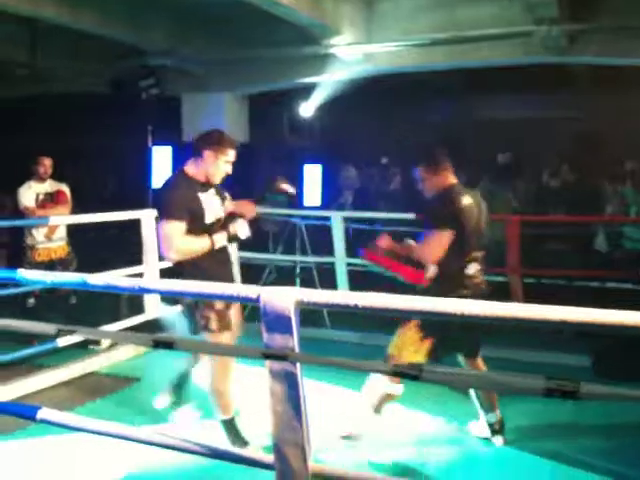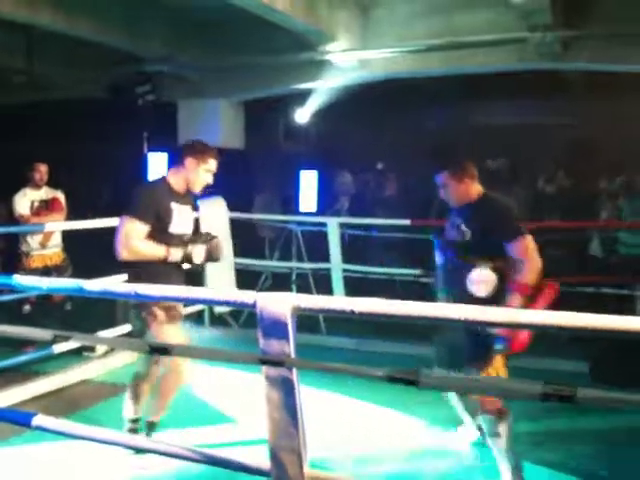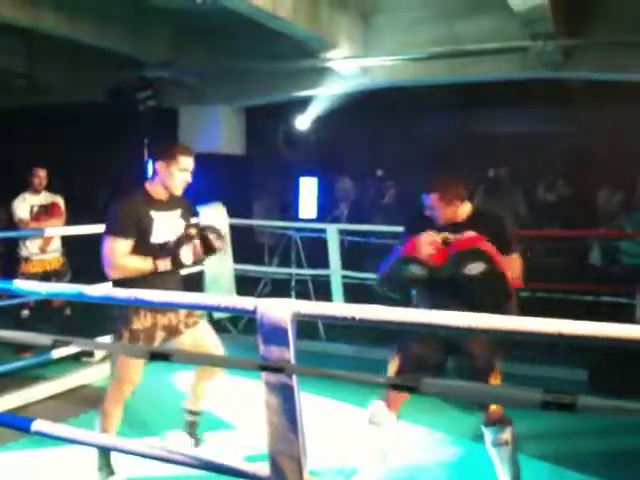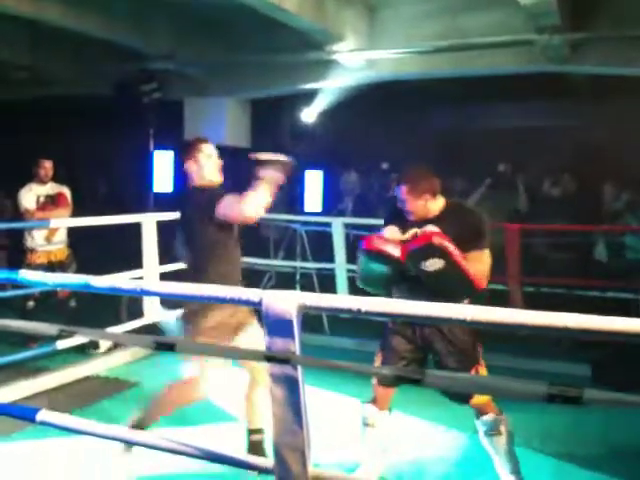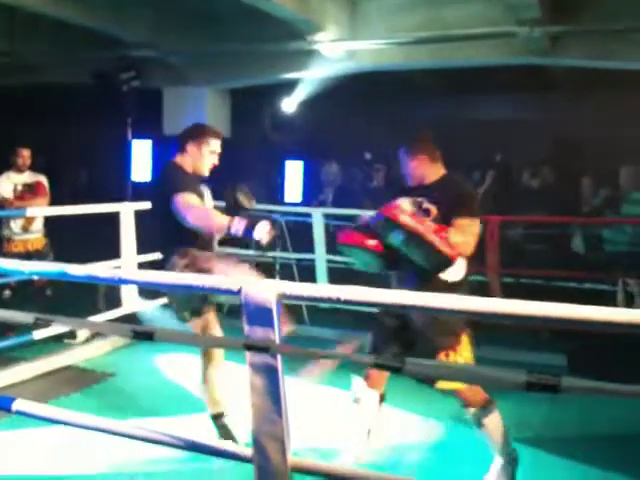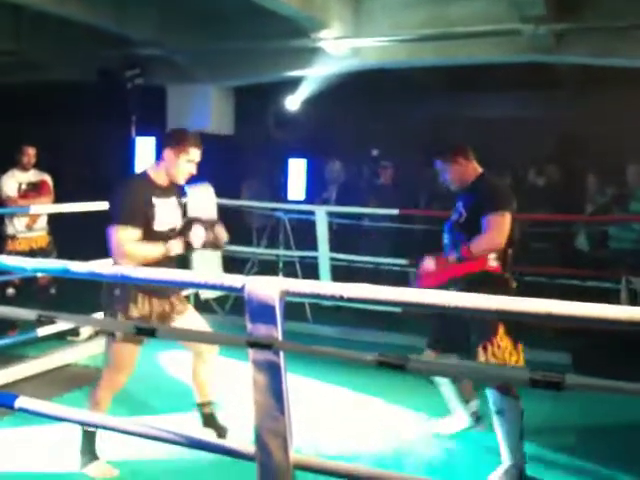
dt=0.4s
person 1, frame 1
left shoulder: (209, 184)
right shoulder: (176, 192)
left elbow: (233, 209)
right elbow: (171, 249)
right wrist: (222, 236)
left hip: (222, 275)
left knee: (231, 330)
right knee: (224, 356)
left ankle: (181, 384)
right ankle: (229, 427)
person 1, frame 2
left shoulder: (187, 199)
right shoulder: (150, 194)
right elbow: (126, 247)
left wrist: (200, 248)
right wrist: (178, 253)
left knee: (156, 364)
right knee: (179, 362)
left ankle: (132, 430)
right ankle: (151, 428)
person 1, frame 3
left shoulder: (181, 206)
right shoulder: (128, 208)
right elbow: (113, 266)
left wrist: (202, 242)
right wrist: (168, 262)
left hip: (174, 304)
right hip: (138, 310)
left knee: (214, 357)
right knee: (122, 386)
left ankle: (191, 422)
person 1, frame 4
left shoulder: (217, 196)
right shoulder: (201, 197)
right elbow: (248, 212)
right wrist: (269, 178)
left hip: (230, 301)
right hip: (209, 307)
left knee: (263, 371)
right knee: (199, 386)
left ankle: (257, 449)
right ankle: (137, 429)
person 1, frame 5
left shoulder: (189, 181)
right shoulder: (176, 178)
left elbow: (207, 227)
right elbow: (192, 215)
left wrist: (234, 209)
right wrist: (243, 226)
left hip: (194, 269)
right hip: (187, 263)
left knee: (213, 352)
right knee: (247, 279)
left ankle: (222, 429)
person 1, frame 6
left shoulder: (173, 192)
right shoulder: (132, 192)
right elbow: (123, 255)
left wrist: (203, 234)
right wrist: (178, 243)
left hip: (166, 292)
right hip: (132, 296)
left knee: (206, 347)
right knee: (115, 376)
left ankle: (209, 420)
right ankle: (88, 450)
person 2, frame 1
left shoulder: (443, 203)
right shoulder: (474, 200)
left elbow: (430, 254)
left wrist: (393, 246)
right wrist: (436, 250)
left hip: (444, 295)
right hip: (471, 291)
left knee: (397, 359)
right knee: (471, 359)
right ankle: (493, 425)
person 2, frame 2
left shoulder: (496, 211)
right shoulder: (460, 212)
left elbow: (530, 261)
left wrist: (511, 307)
right wrist: (444, 302)
left knee: (484, 391)
right knee: (448, 369)
right ankle: (476, 425)
person 2, frame 3
left shoulder: (491, 225)
right shoulder: (420, 224)
left elbow: (513, 275)
right elbow: (395, 271)
left wrist: (488, 256)
right wrist: (414, 253)
left knee: (491, 408)
right knee: (391, 396)
person 2, frame 4
left shoulder: (467, 220)
right shoulder: (396, 218)
left elbow: (479, 279)
right elbow: (375, 274)
left wrist: (447, 251)
right wrist: (382, 247)
left hip: (449, 322)
right hip: (405, 319)
left knee: (481, 400)
right knee: (380, 393)
person 2, frame 5
left shoulder: (456, 193)
right shoulder: (407, 193)
left elbow: (461, 243)
left knee: (462, 385)
right knee: (371, 374)
right ankle: (354, 447)
person 2, frame 6
left shoulder: (493, 191)
right shoulder: (466, 194)
left elbow: (494, 239)
left wrist: (444, 262)
right wrist: (439, 268)
left hip: (486, 294)
right hip: (459, 291)
right knee: (438, 357)
person 3, frame 1
left shoulder: (61, 187)
right shoulder: (25, 190)
left elbow: (66, 209)
right elbow: (30, 215)
left wrist: (41, 212)
right wrist: (55, 210)
left hip: (60, 245)
right hip: (36, 247)
person 3, frame 2
left shoulder: (56, 194)
right shoulder: (21, 197)
left elbow: (61, 216)
right elbow: (25, 222)
left wrist: (36, 219)
right wrist: (50, 218)
left hip: (55, 252)
right hip: (31, 254)
left knee: (60, 293)
person 3, frame 3
left shoulder: (55, 199)
right shoulder: (20, 202)
left elbow: (60, 221)
right elbow: (24, 227)
left wrist: (35, 224)
right wrist: (49, 223)
left hip: (54, 257)
right hip: (30, 259)
left knee: (60, 298)
person 3, frame 4
left shoulder: (62, 190)
right shoulder: (26, 192)
left elbow: (66, 212)
right elbow: (29, 217)
left wrist: (41, 214)
right wrist: (55, 214)
left hip: (60, 248)
right hip: (36, 251)
left knee: (65, 289)
person 3, frame 5
left shoulder: (39, 179)
left elbow: (44, 201)
left wrist: (18, 203)
right wrist: (33, 203)
left hip: (37, 237)
right hip: (13, 238)
person 3, frame 6
left shoulder: (44, 178)
left elbow: (48, 199)
left wrist: (24, 202)
right wrist: (37, 200)
left hip: (40, 234)
right hip: (16, 236)
